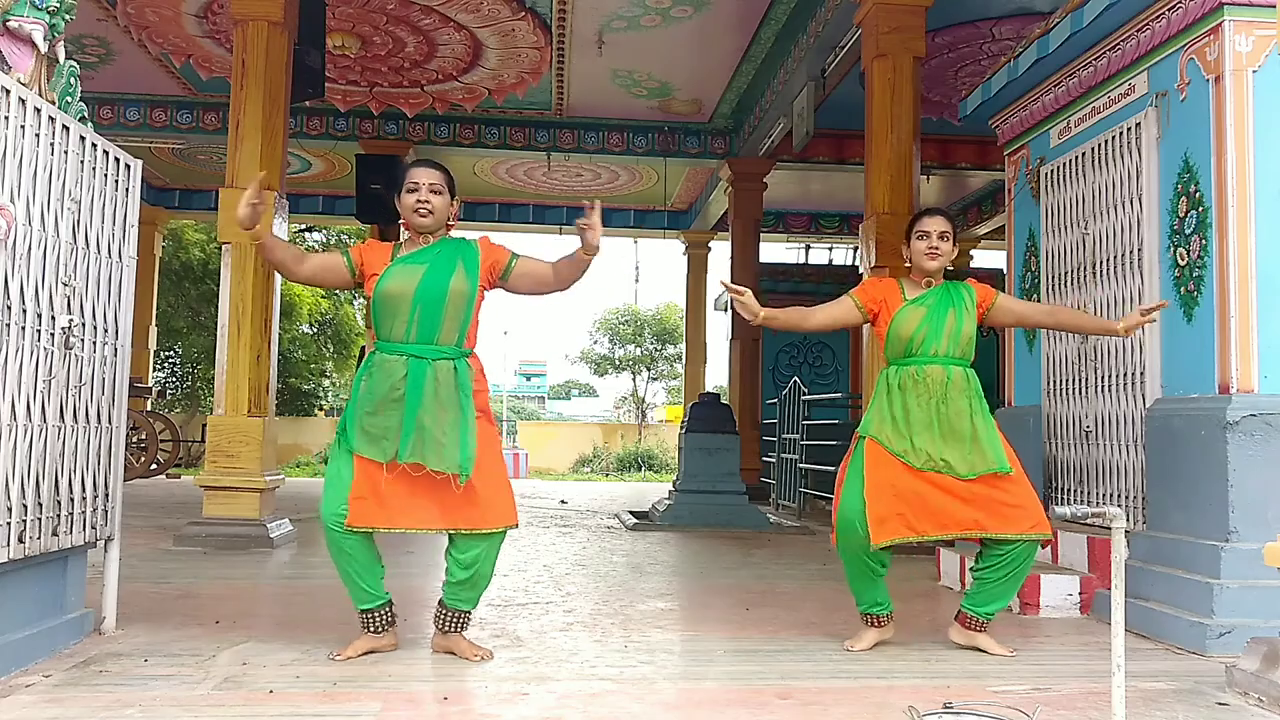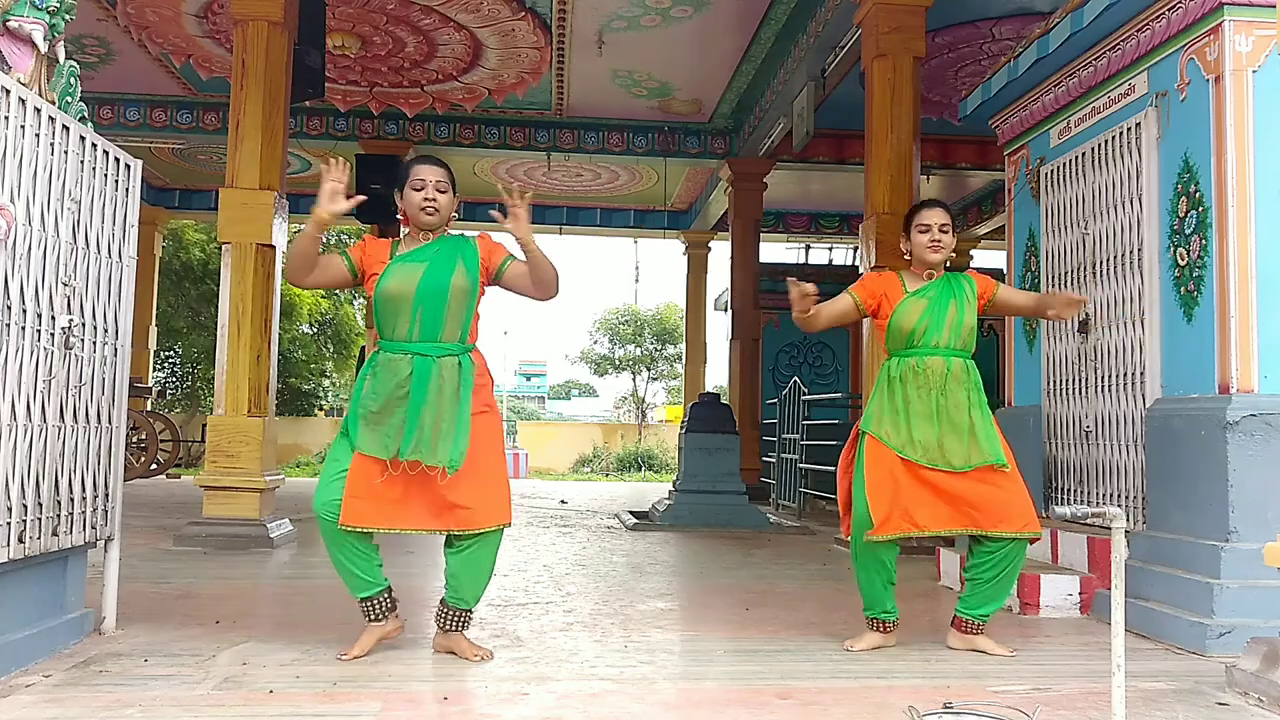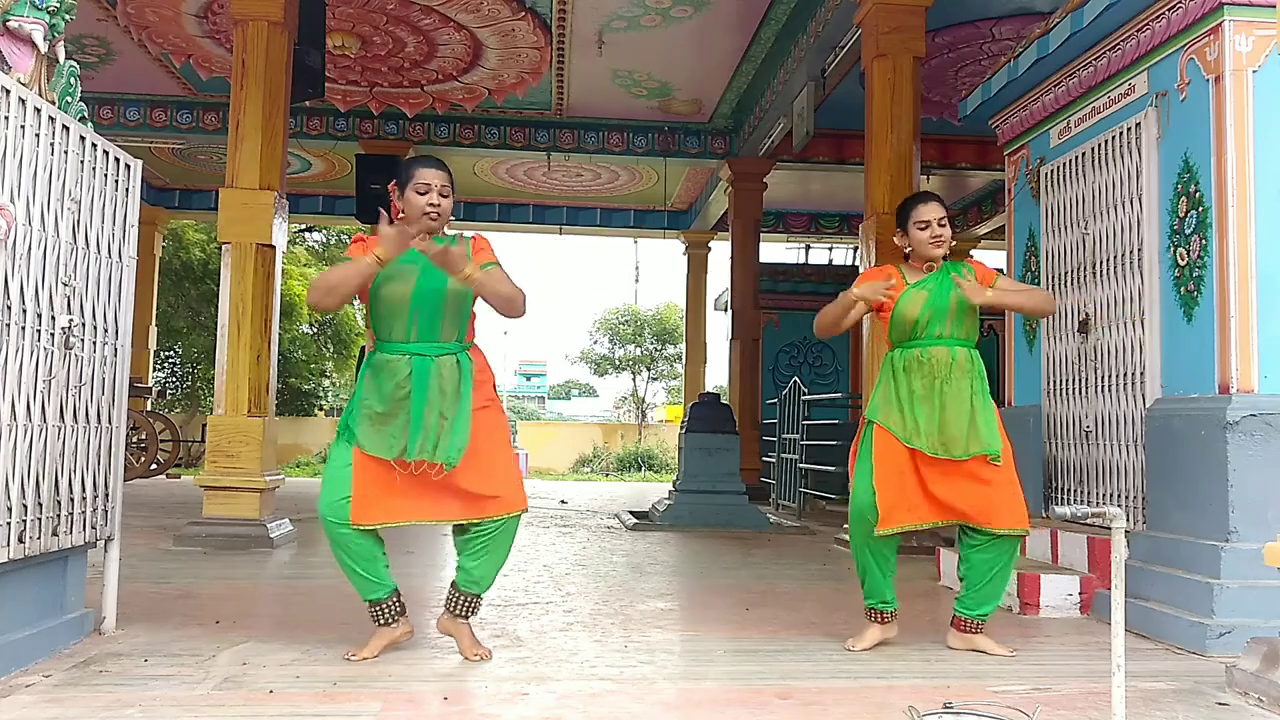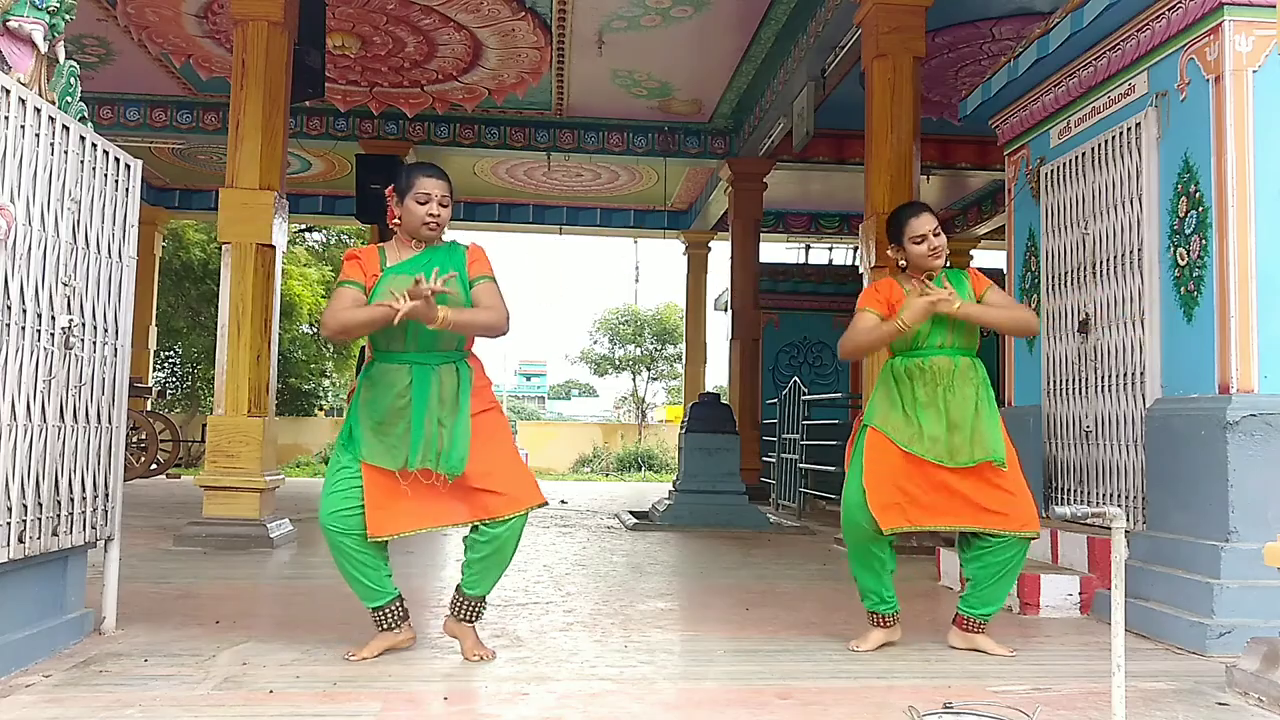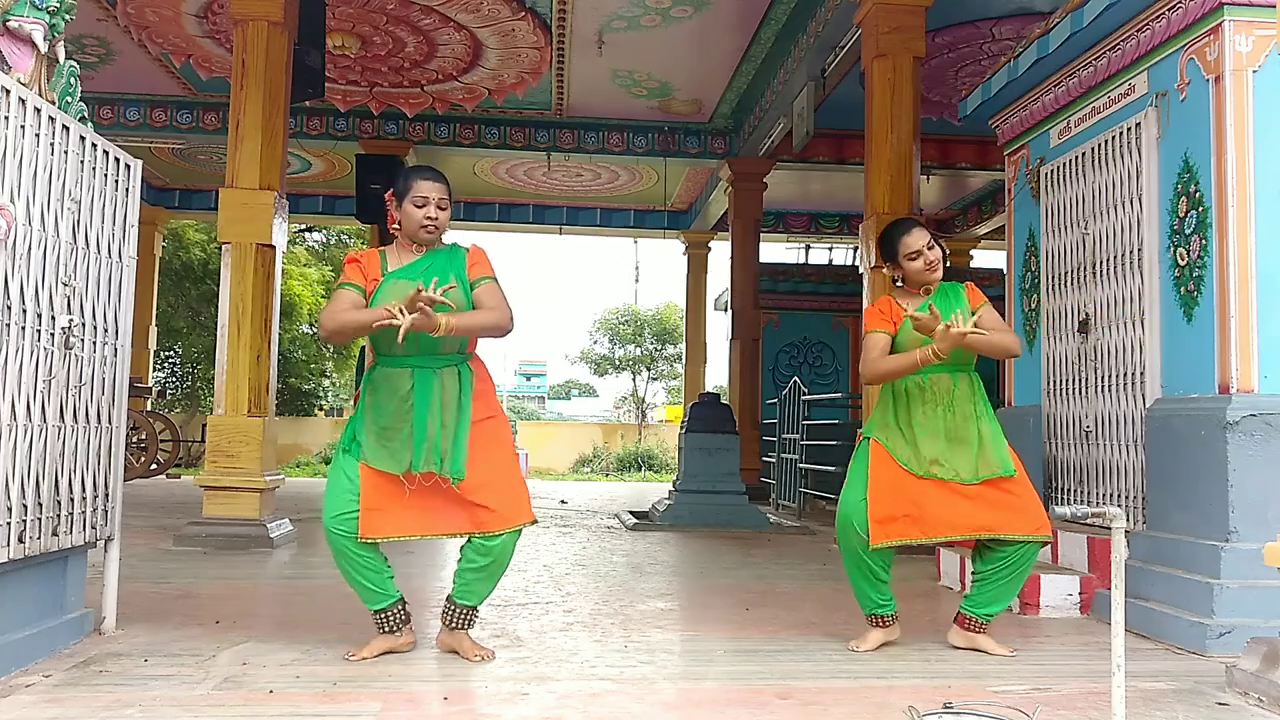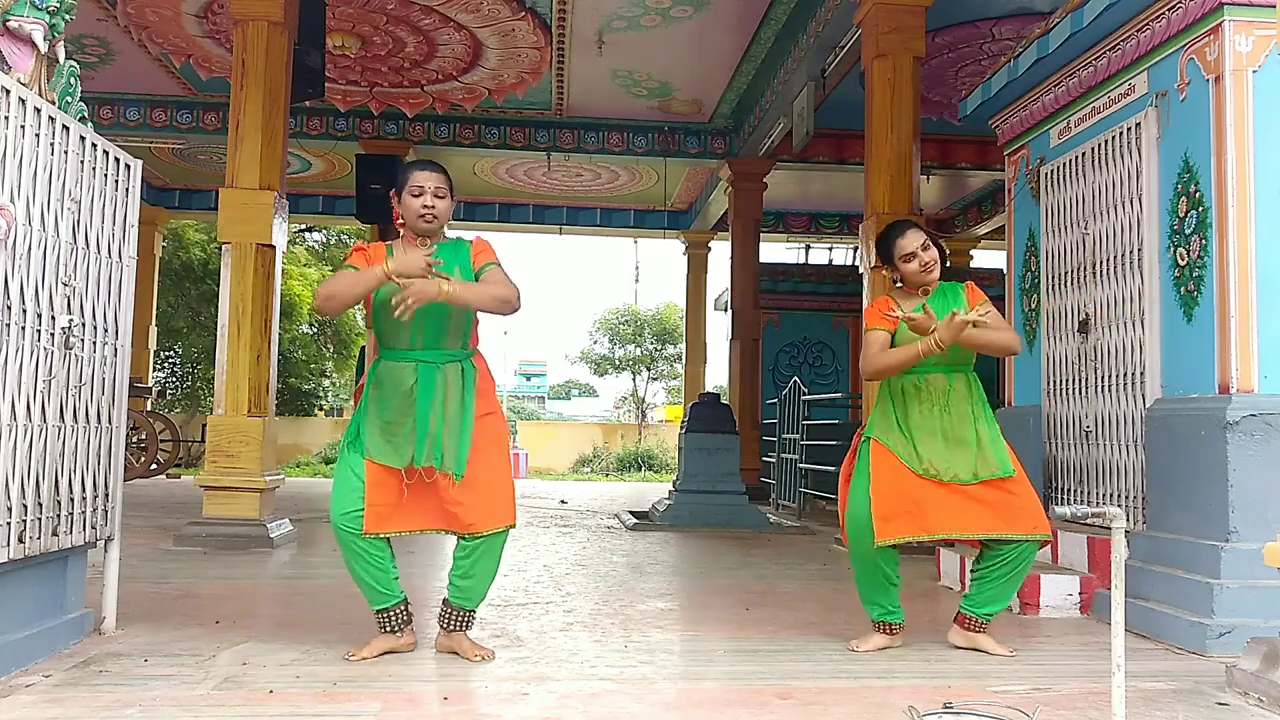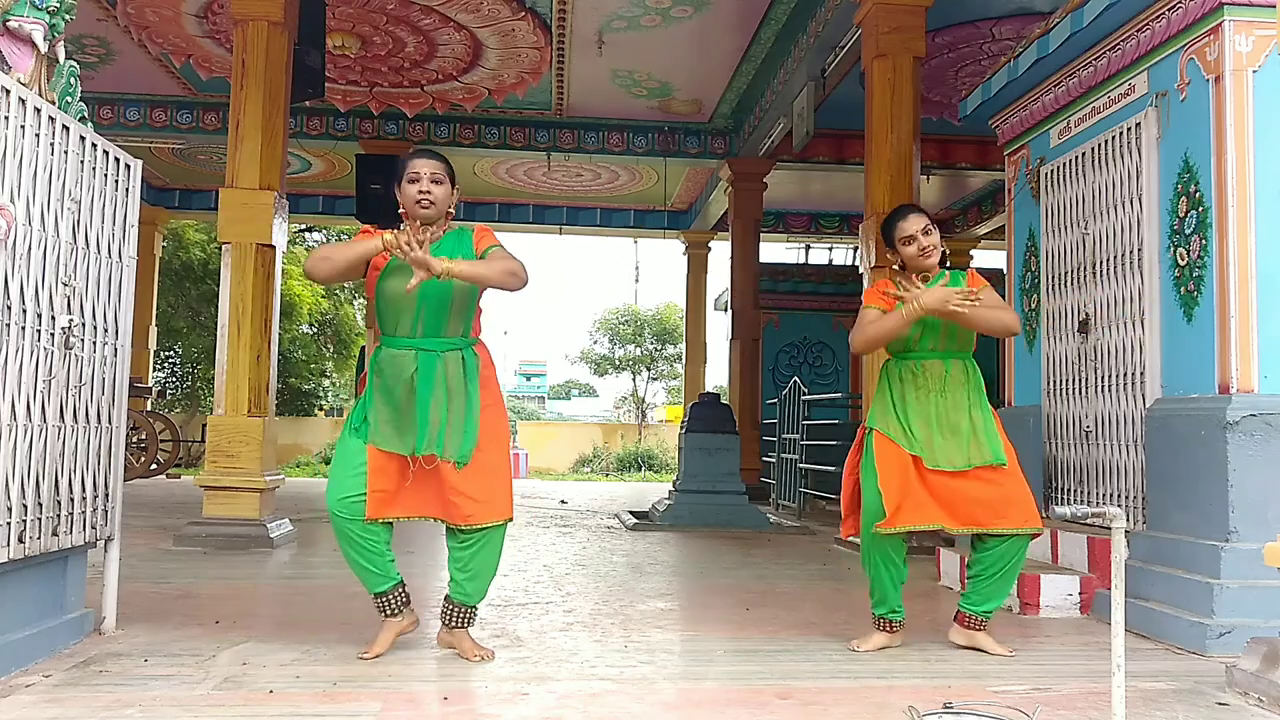
dt=0.1s
person 1, frame 1
left shoulder: (479, 254)
right shoulder: (375, 255)
left elbow: (553, 280)
right elbow: (299, 267)
left wrist: (587, 251)
right wrist: (255, 229)
left hip: (453, 400)
right hip: (381, 398)
left knee: (481, 516)
right knee: (343, 511)
left ankle: (450, 628)
right ankle: (378, 626)
person 1, frame 2
left shoulder: (477, 250)
right shoulder: (373, 253)
left elbow: (544, 288)
right elbow: (301, 273)
left wrist: (526, 241)
right wrist: (320, 219)
left hip: (458, 396)
right hip: (385, 396)
left knee: (475, 514)
right knee: (334, 506)
left ankle: (452, 627)
right ankle: (381, 614)
person 1, frame 3
left shoulder: (473, 248)
right shoulder: (366, 252)
left elbow: (516, 305)
right elbow: (320, 297)
left wrist: (463, 267)
right wrist: (381, 251)
left hip: (461, 393)
right hip: (384, 396)
left knee: (498, 505)
right knee: (339, 507)
left ankle: (458, 613)
right ankle: (390, 619)
person 1, frame 4
left shoulder: (468, 258)
right shoulder: (363, 261)
left elbow: (497, 321)
right elbow: (332, 327)
left wrist: (434, 316)
right wrist: (395, 306)
left hip: (458, 401)
right hip: (383, 405)
left knee: (509, 508)
right knee: (340, 515)
left ankle: (463, 615)
right ankle: (393, 623)
person 1, frame 5
left shoulder: (469, 260)
right shoulder: (367, 266)
left elbow: (501, 321)
right elbow: (329, 327)
left wrist: (436, 321)
right wrist: (390, 312)
left hip: (462, 406)
right hip: (388, 407)
left knee: (500, 518)
right knee: (344, 518)
left ankle: (456, 626)
right ankle: (394, 626)
person 1, frame 6
left shoulder: (473, 253)
right shoulder: (370, 257)
left elbow: (509, 298)
right elbow: (325, 303)
left wrist: (441, 289)
right wrist: (392, 270)
left hip: (462, 402)
right hip: (390, 403)
left knee: (484, 518)
right knee: (353, 514)
left ankle: (454, 627)
right ankle: (396, 626)
person 1, frame 7
left shoulder: (475, 241)
right shoulder: (375, 244)
left elbow: (517, 275)
right elbow: (315, 266)
left wrist: (442, 265)
right wrist: (386, 245)
left hip: (461, 391)
right hip: (391, 392)
left knee: (481, 510)
right knee: (349, 501)
left ankle: (456, 624)
right ankle: (395, 610)
person 2, frame 1
left shoulder: (971, 295)
right shoulder: (880, 292)
left elbow: (1043, 317)
right elbow: (813, 319)
left wrist: (1114, 326)
right wrist: (761, 315)
left hip: (964, 423)
right hip: (897, 422)
left knee: (1021, 522)
right knee: (856, 518)
left ankle: (972, 621)
right ankle: (877, 619)
person 2, frame 2
left shoulder: (972, 286)
right shoulder: (880, 285)
left elbow: (1037, 303)
right elbow: (815, 320)
left wrist: (1054, 305)
right wrist: (804, 308)
left hip: (961, 415)
right hip: (897, 415)
left knee: (1009, 520)
right knee: (871, 515)
left ankle: (968, 625)
right ankle: (880, 623)
person 2, frame 3
left shoulder: (971, 273)
right shoulder: (882, 280)
left elbow: (1044, 303)
right elbow: (822, 328)
left wrist: (992, 296)
right wrist: (853, 299)
left hip: (964, 406)
right hip: (900, 404)
left knee: (995, 515)
right knee: (871, 507)
left ankle: (967, 624)
right ankle: (881, 615)
person 2, frame 4
left shoulder: (970, 281)
right shoulder: (883, 293)
left elbow: (1029, 324)
right elbow: (848, 349)
left wrist: (958, 309)
right wrist: (907, 319)
left hip: (967, 411)
right hip: (901, 409)
left knee: (1008, 516)
right knee: (861, 509)
left ankle: (969, 624)
right ankle: (883, 618)
person 2, frame 5
left shoulder: (966, 294)
right shoulder: (882, 310)
left elbow: (1012, 346)
right elbow: (870, 370)
left wrist: (942, 332)
right wrist: (939, 348)
left hip: (968, 428)
right hip: (900, 427)
left knee: (1023, 525)
right knee: (857, 519)
left ankle: (970, 624)
right ankle: (882, 620)
person 2, frame 6
left shoulder: (967, 294)
right shoulder: (881, 309)
left elbow: (1013, 343)
right elbow: (870, 367)
left wrist: (939, 330)
right wrist: (938, 342)
left hip: (966, 427)
right hip: (900, 427)
left knee: (1021, 524)
right knee: (865, 519)
left ankle: (970, 623)
right ankle: (886, 624)
person 2, frame 7
left shoulder: (967, 281)
right shoulder: (884, 293)
left elbow: (1011, 323)
right elbow: (859, 342)
left wrist: (939, 307)
right wrist: (919, 306)
left hip: (965, 414)
right hip: (900, 413)
left knee: (1010, 514)
right knee: (882, 509)
left ankle: (971, 621)
right ankle: (887, 623)
